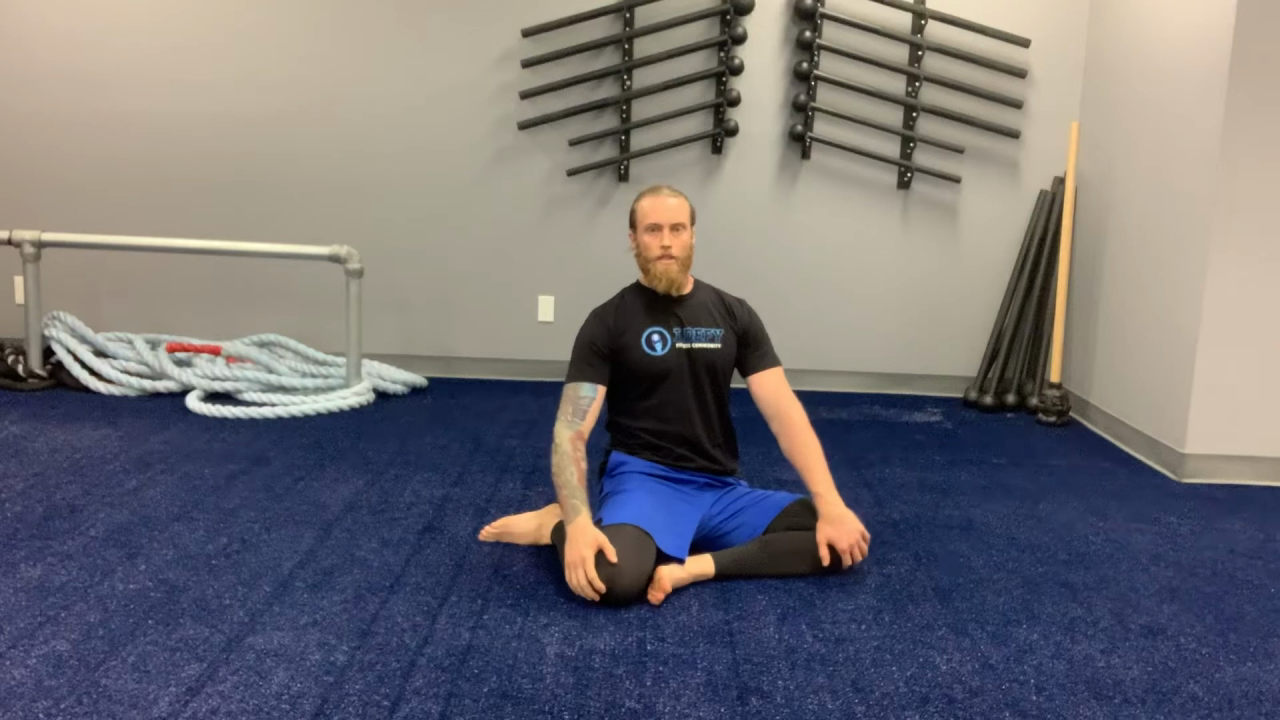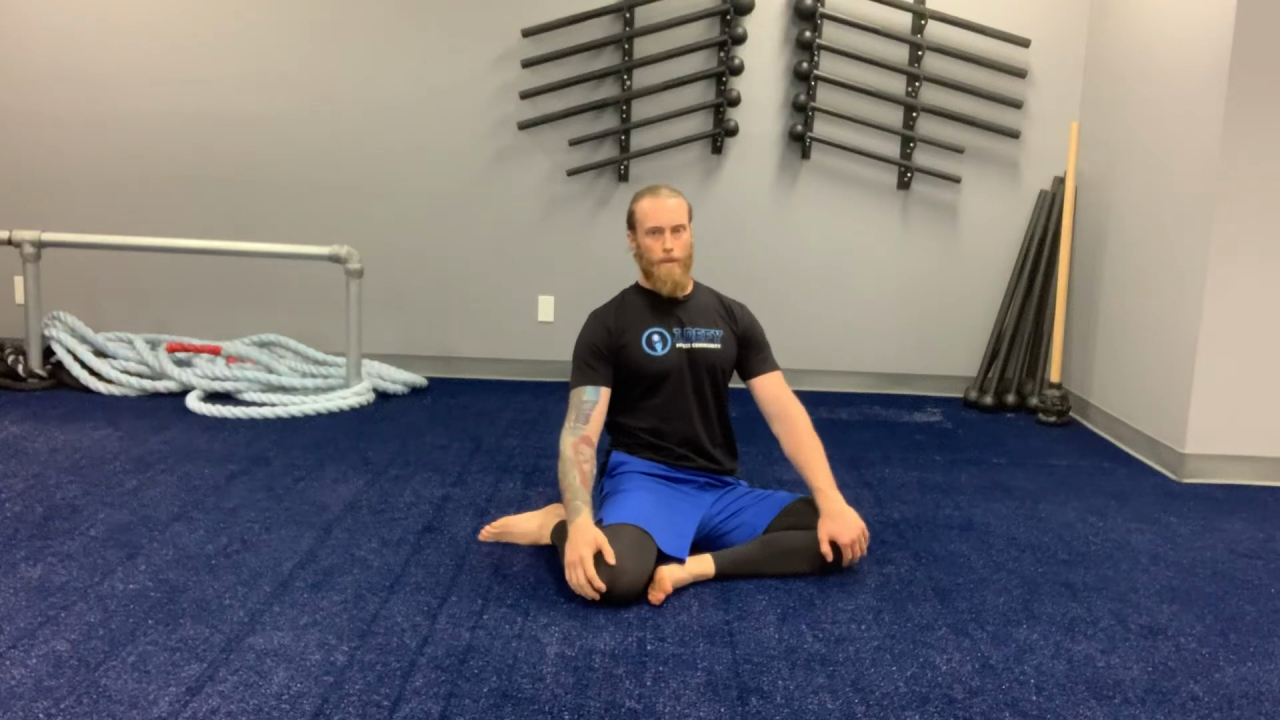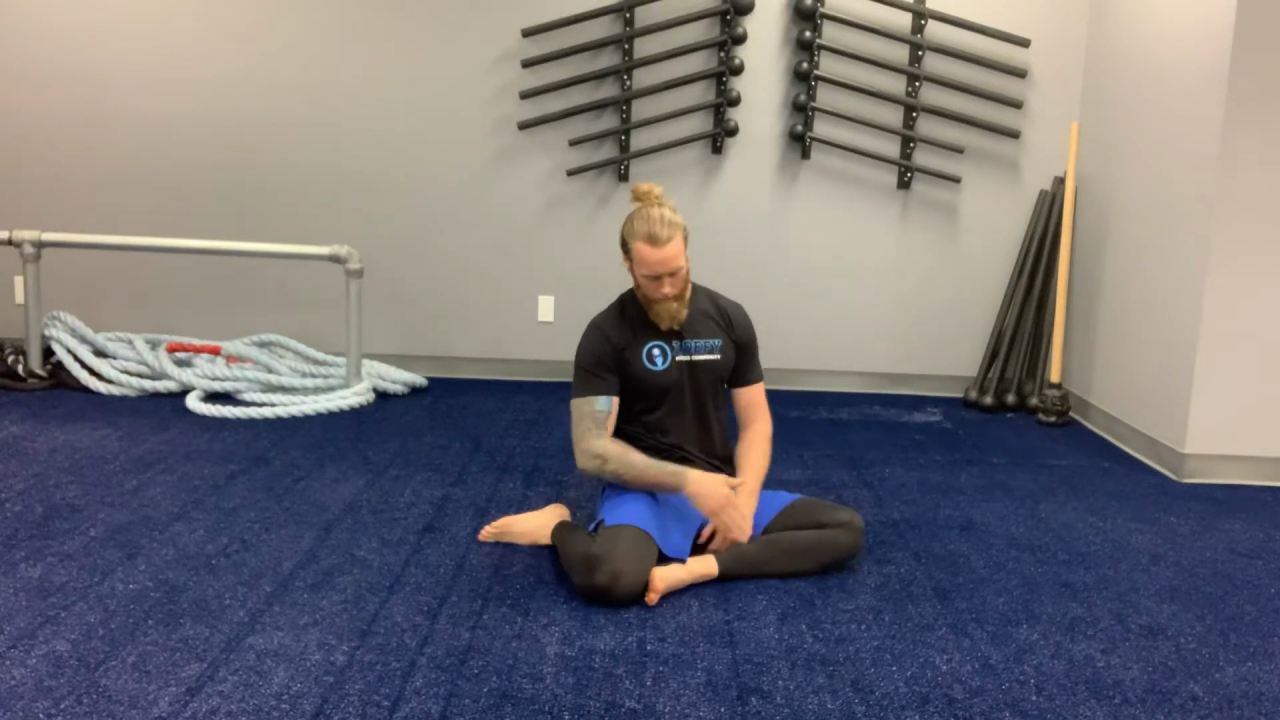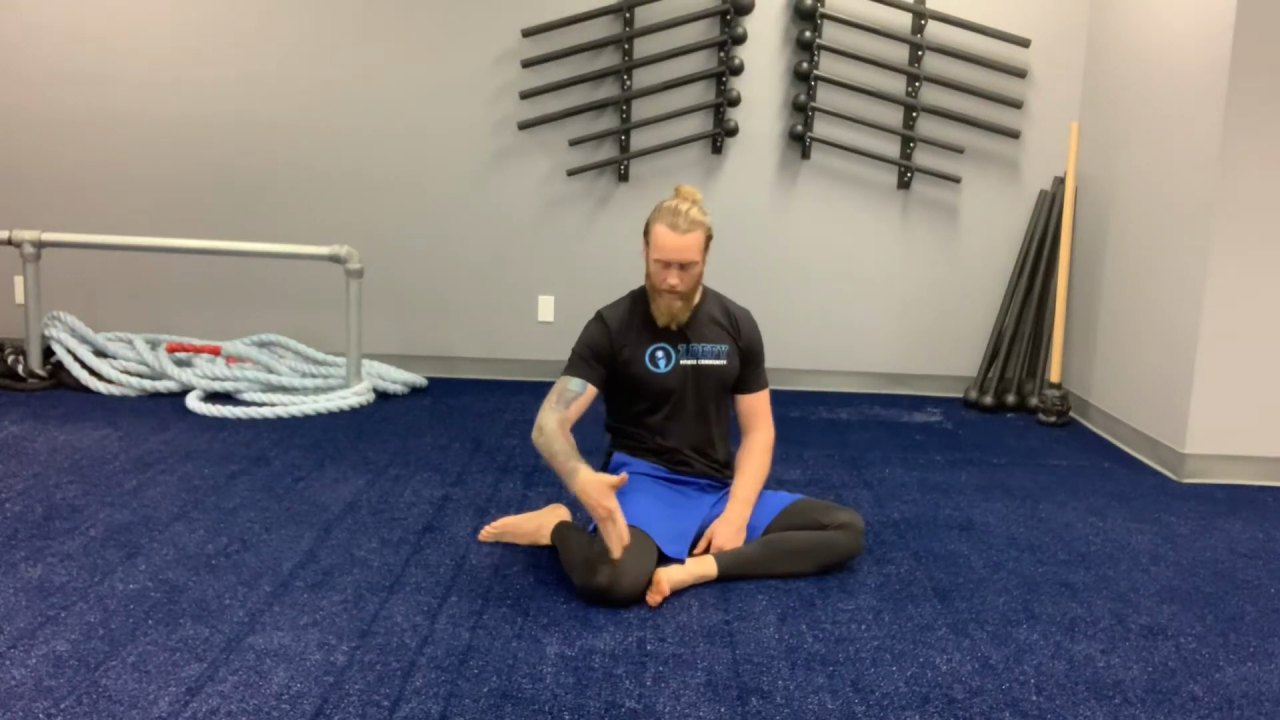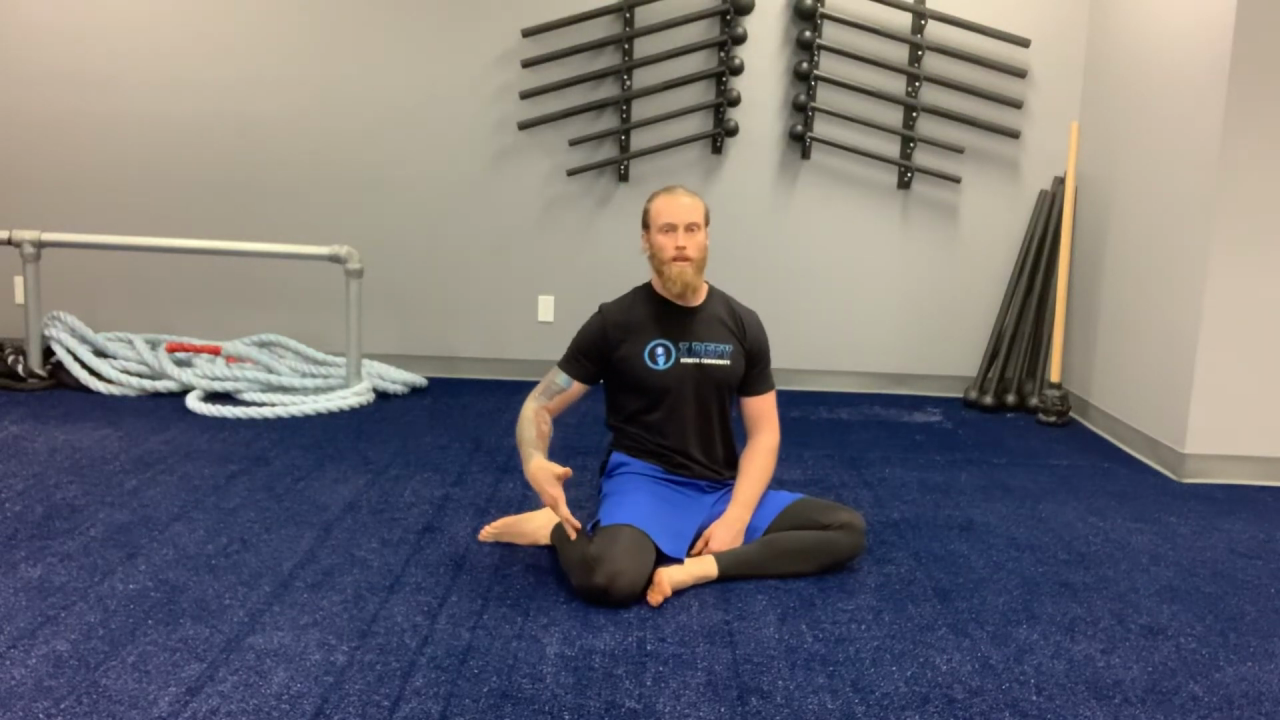
dt=1s
person 1, frame 1
left shoulder: (733, 314)
right shoulder: (608, 322)
left elbow: (783, 413)
right elbow: (571, 431)
left wrist: (830, 505)
right wrist: (578, 523)
left hip: (721, 489)
right hip: (643, 480)
left knee: (842, 544)
right knee: (614, 578)
left ankle: (695, 565)
right ankle: (556, 525)
person 1, frame 2
left shoulder: (732, 316)
right shoulder: (608, 324)
left elbow: (784, 413)
right elbow: (580, 433)
left wrist: (832, 502)
right wrist: (580, 523)
left hip: (721, 488)
right hip: (643, 480)
left knee: (842, 541)
right knee: (616, 578)
left ankle: (694, 566)
right ankle: (557, 525)
person 1, frame 3
left shoulder: (729, 318)
right shoulder: (606, 334)
left elbow: (755, 423)
right elbow: (592, 450)
left wrist: (745, 501)
right wrist: (687, 483)
left hip: (717, 489)
right hip: (644, 488)
left knee: (846, 529)
right knee: (614, 578)
left ankle: (693, 569)
right ankle: (557, 526)
person 1, frame 4
left shoulder: (737, 324)
right shoulder: (611, 326)
left elbow: (758, 432)
right elbow: (549, 424)
left wrist: (737, 515)
right wrist: (583, 480)
left hip: (720, 489)
right hip: (645, 484)
left knee: (847, 529)
right knee: (613, 578)
left ankle: (696, 568)
right ankle: (558, 526)
person 1, frame 5
left shoulder: (742, 324)
right shoulder: (614, 322)
left elbow: (764, 434)
right elbow: (540, 406)
left wrist: (736, 518)
right wrist: (534, 463)
left hip: (722, 489)
right hip: (644, 481)
left knee: (848, 529)
right knee: (611, 578)
left ankle: (696, 568)
right ankle: (558, 530)
